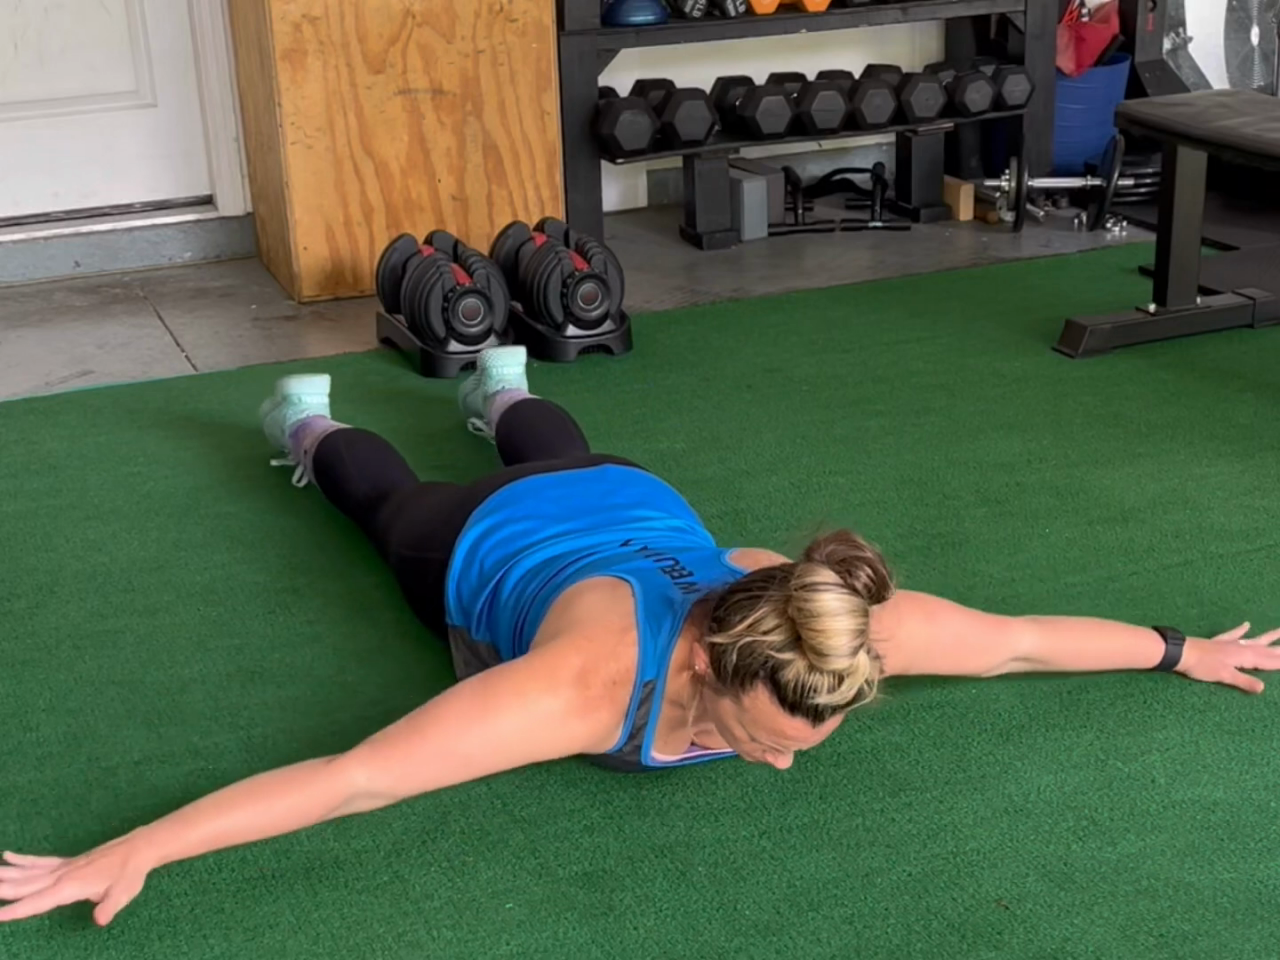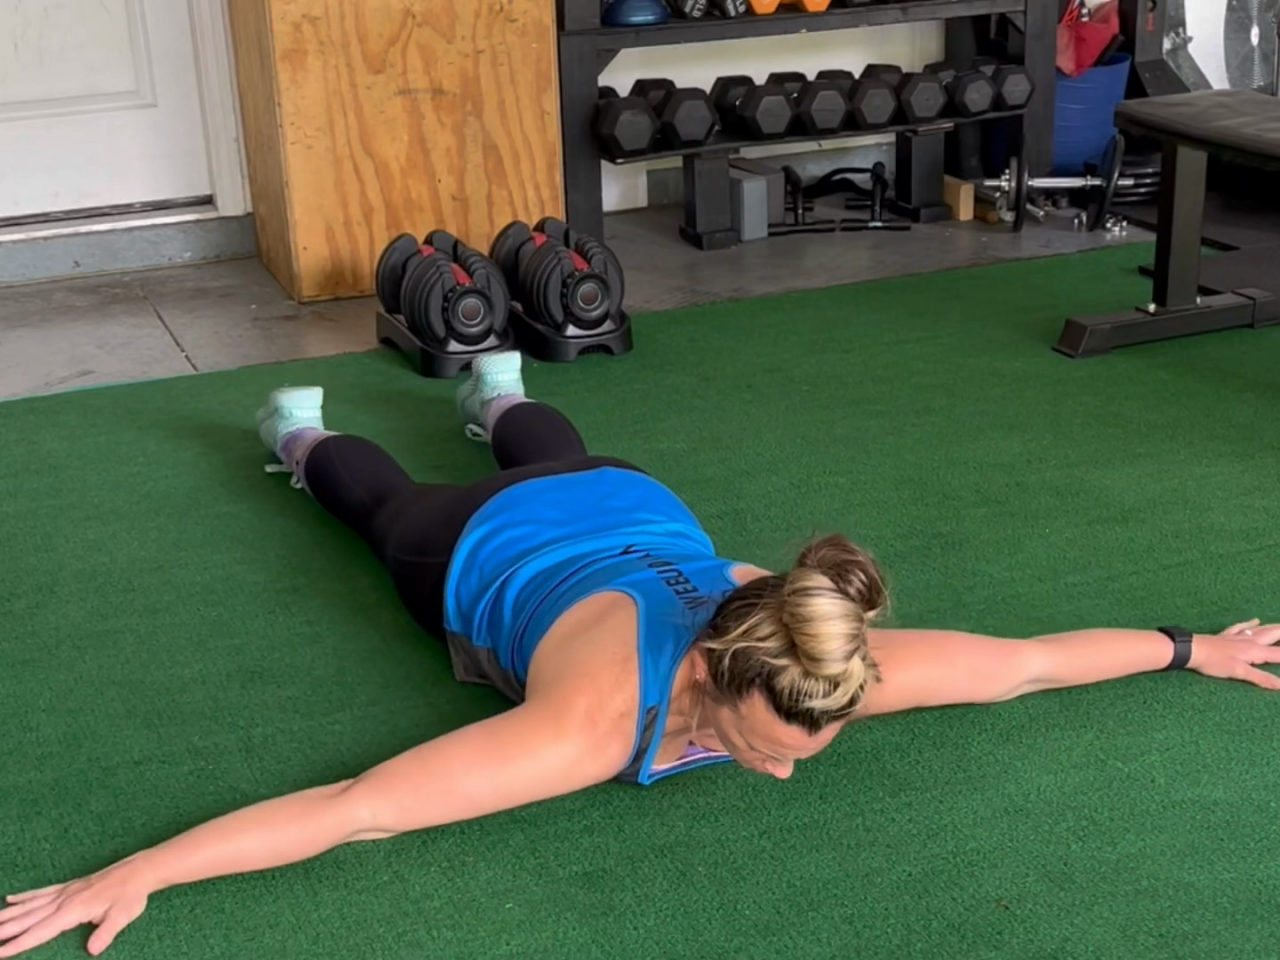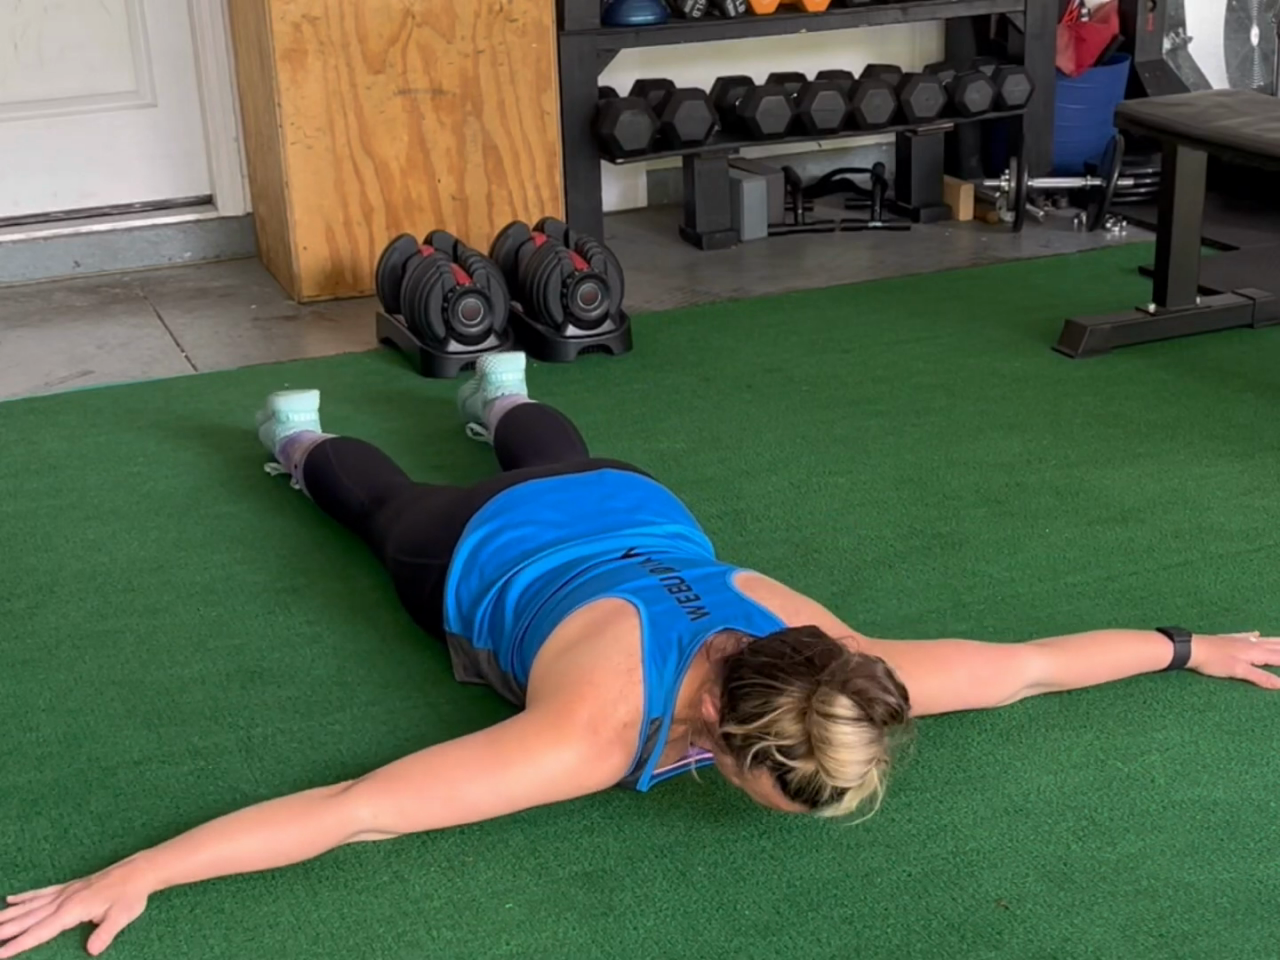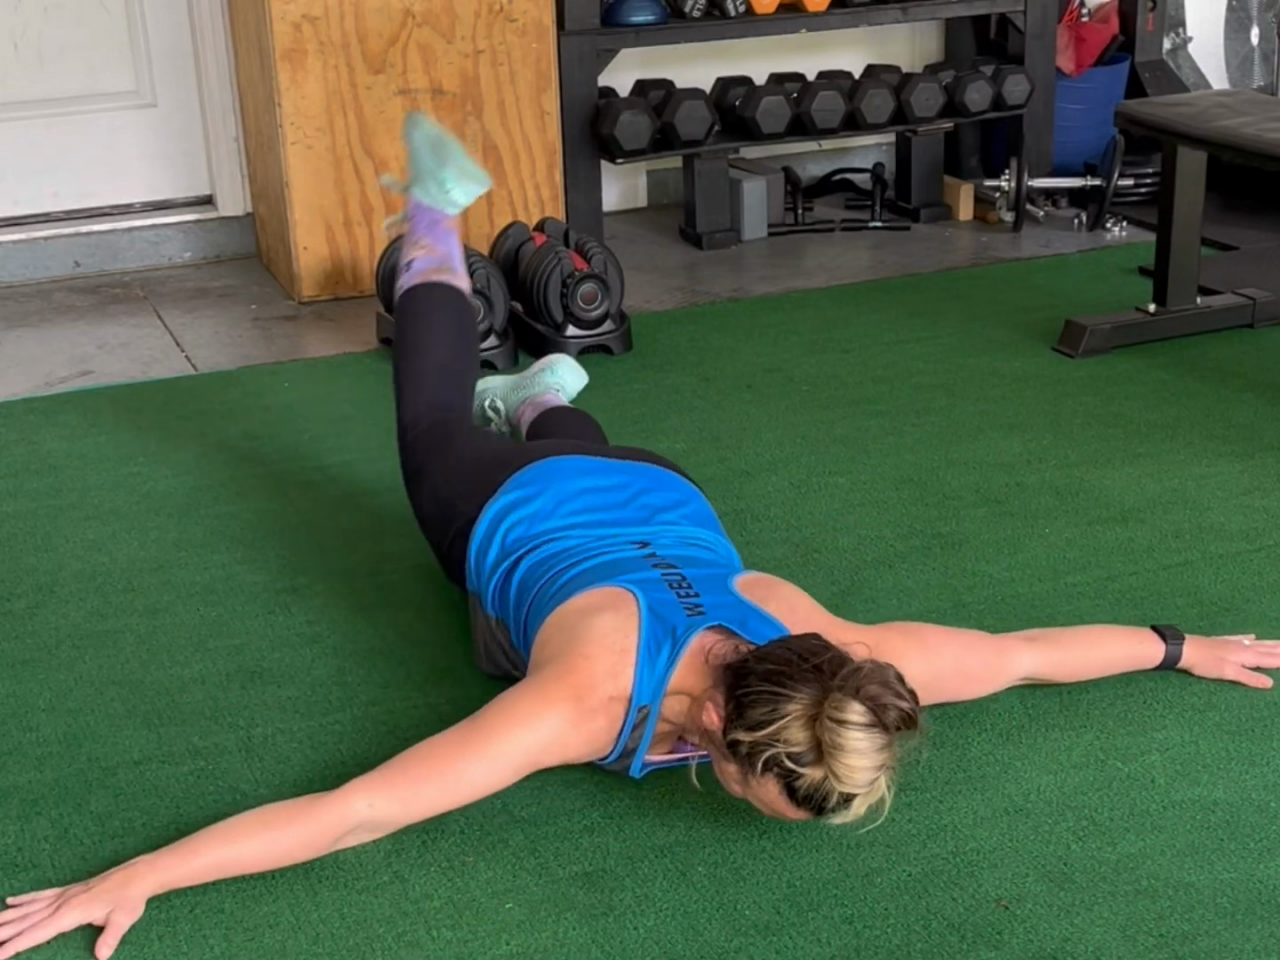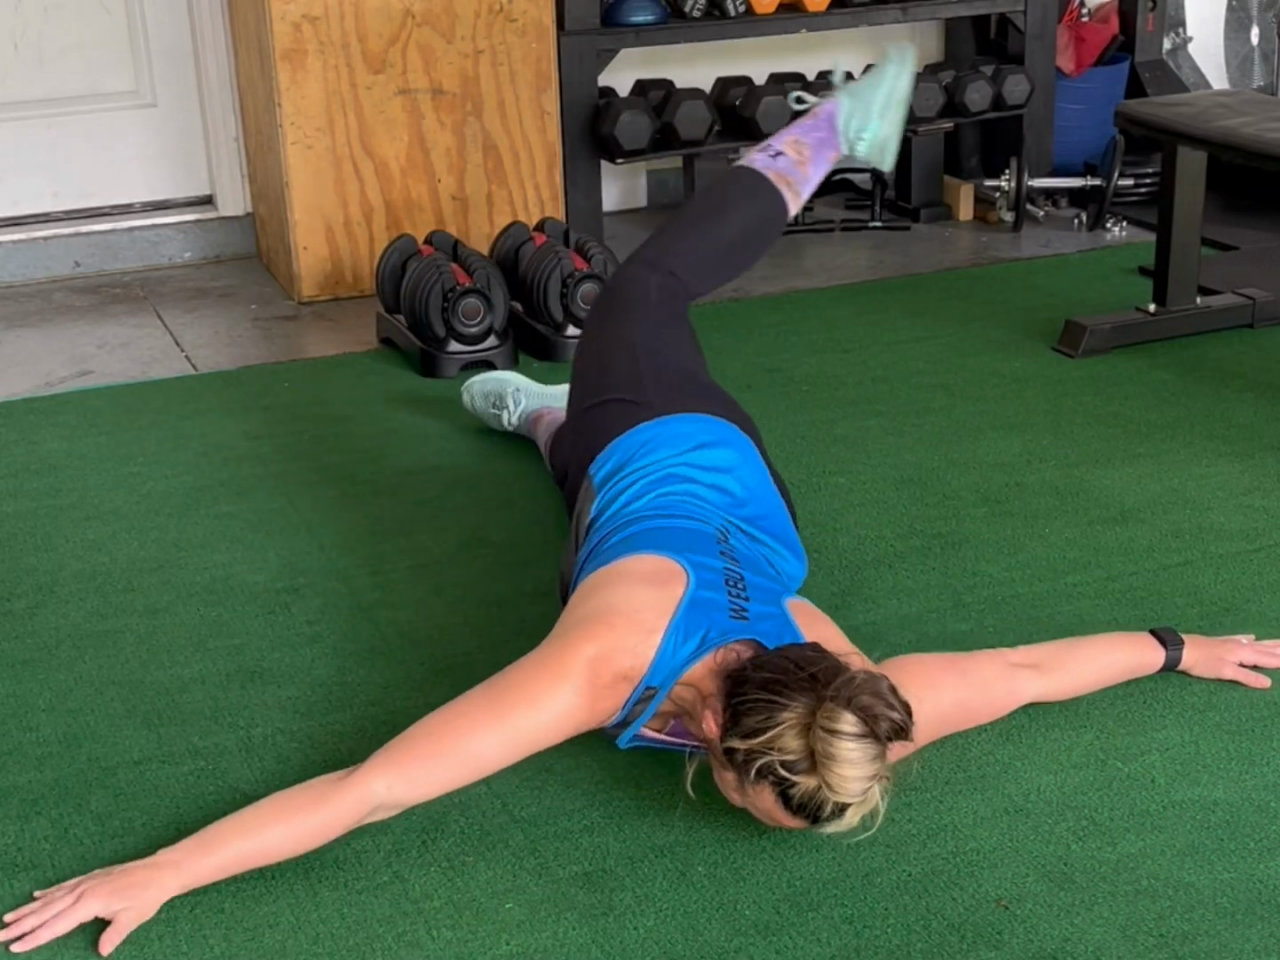
dt=0.5s
person 1, frame 1
left shoulder: (825, 629)
right shoulder: (591, 685)
left elbow: (1022, 638)
right elbow: (343, 780)
right wrist: (122, 857)
left hip: (638, 516)
right hip: (488, 552)
left knee: (560, 455)
right knee: (396, 502)
left ankle: (499, 388)
right ankle: (309, 423)
person 1, frame 2
left shoulder: (829, 662)
right shoulder: (599, 722)
left elbow: (1029, 660)
right elbow: (346, 809)
left hip: (637, 515)
right hip: (485, 555)
left knee: (556, 463)
right knee: (389, 504)
left ankle: (497, 391)
right ankle: (302, 430)
person 1, frame 3
left shoulder: (828, 665)
right shoulder: (602, 730)
left elbow: (1034, 659)
right elbow: (341, 811)
left hip: (640, 519)
right hip: (489, 560)
left knee: (561, 461)
right knee: (389, 508)
left ankle: (501, 393)
right ankle: (301, 438)
person 1, frame 4
left shoulder: (828, 661)
right shoulder: (597, 702)
left elbow: (1024, 653)
right elbow: (345, 811)
left hip: (660, 507)
right hip: (515, 523)
right knee: (436, 410)
left ankle: (542, 394)
right ankle: (437, 202)
person 1, frame 5
left shoulder: (845, 723)
right shoulder: (608, 668)
left elbow: (1030, 670)
right elbow: (361, 789)
left wrist: (1178, 647)
left hip: (722, 475)
right hip: (662, 450)
right knee: (653, 285)
